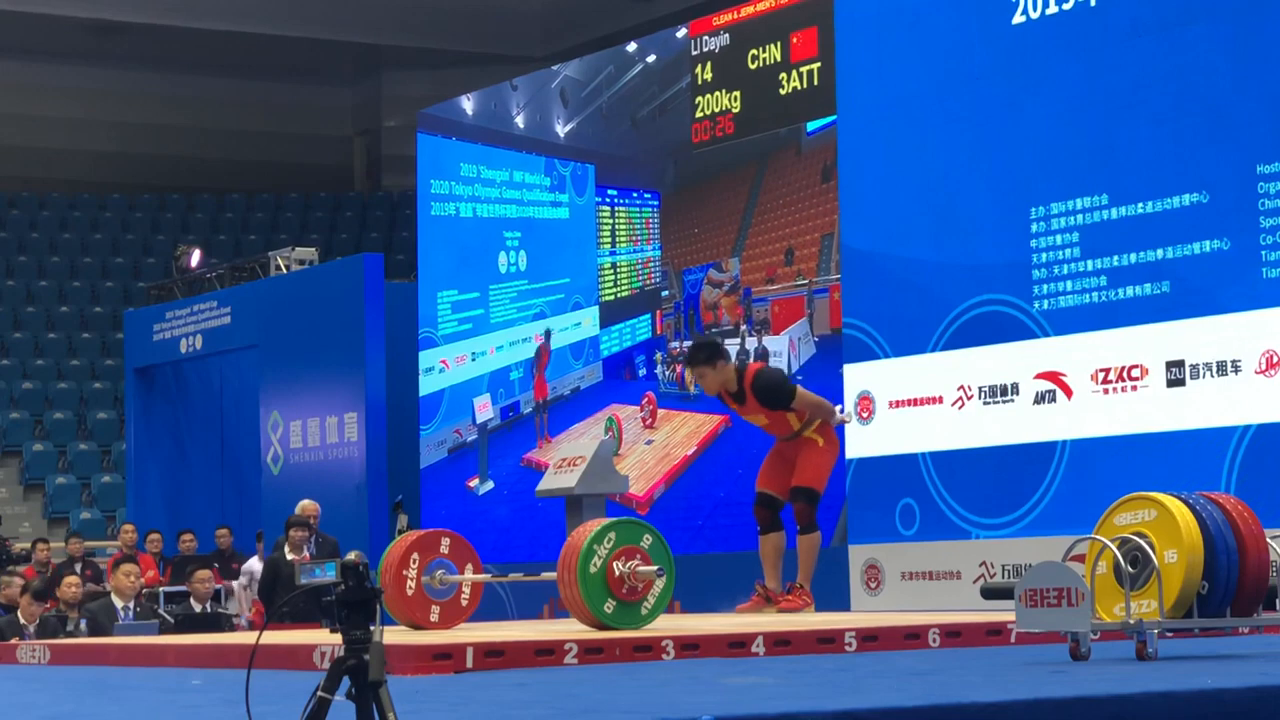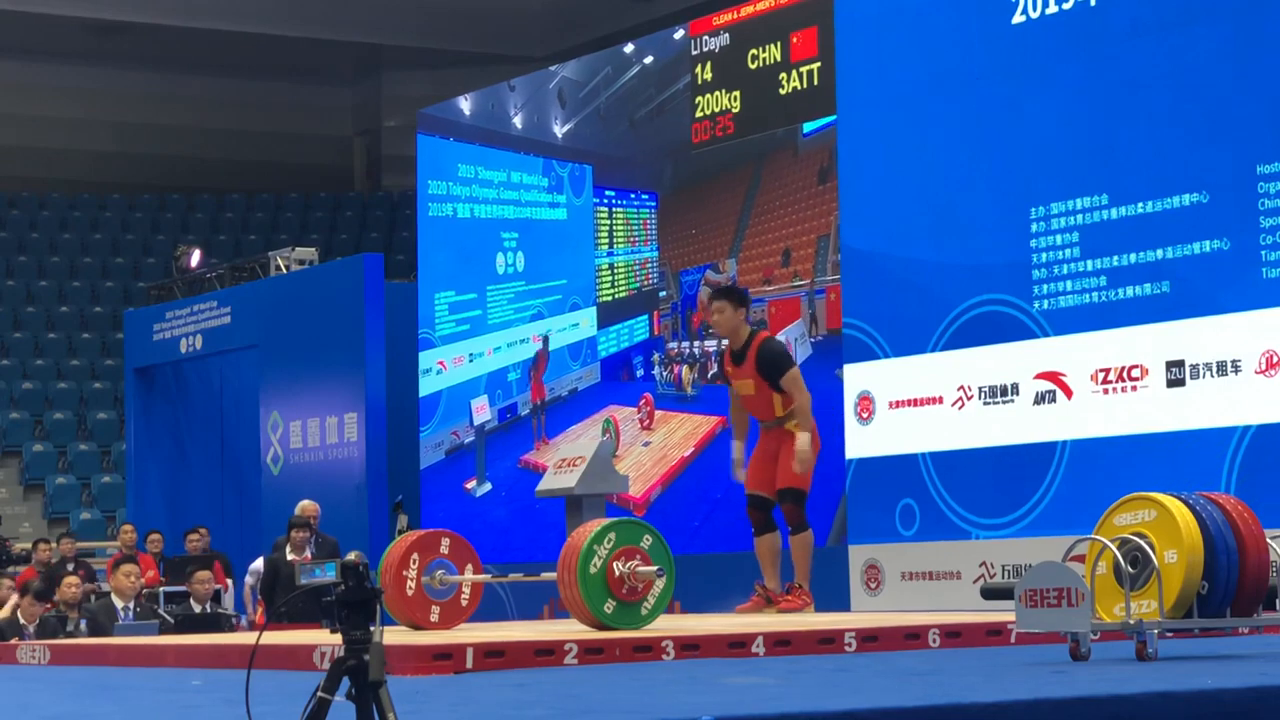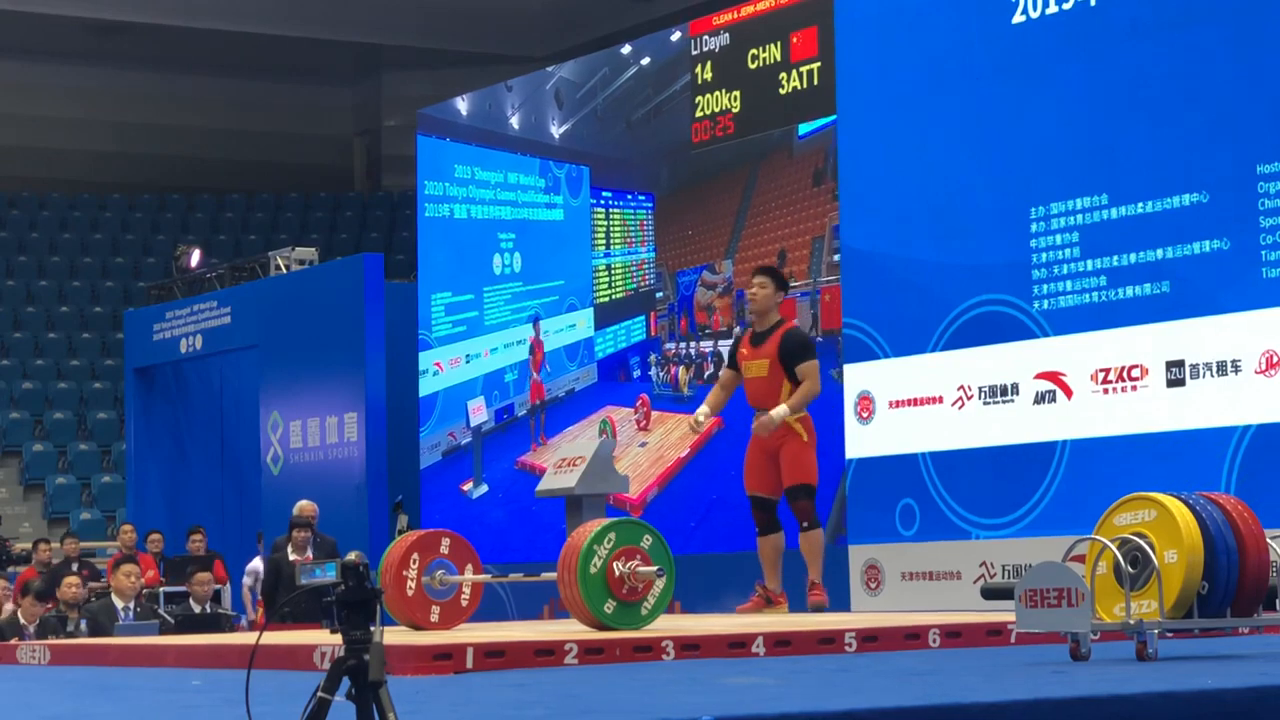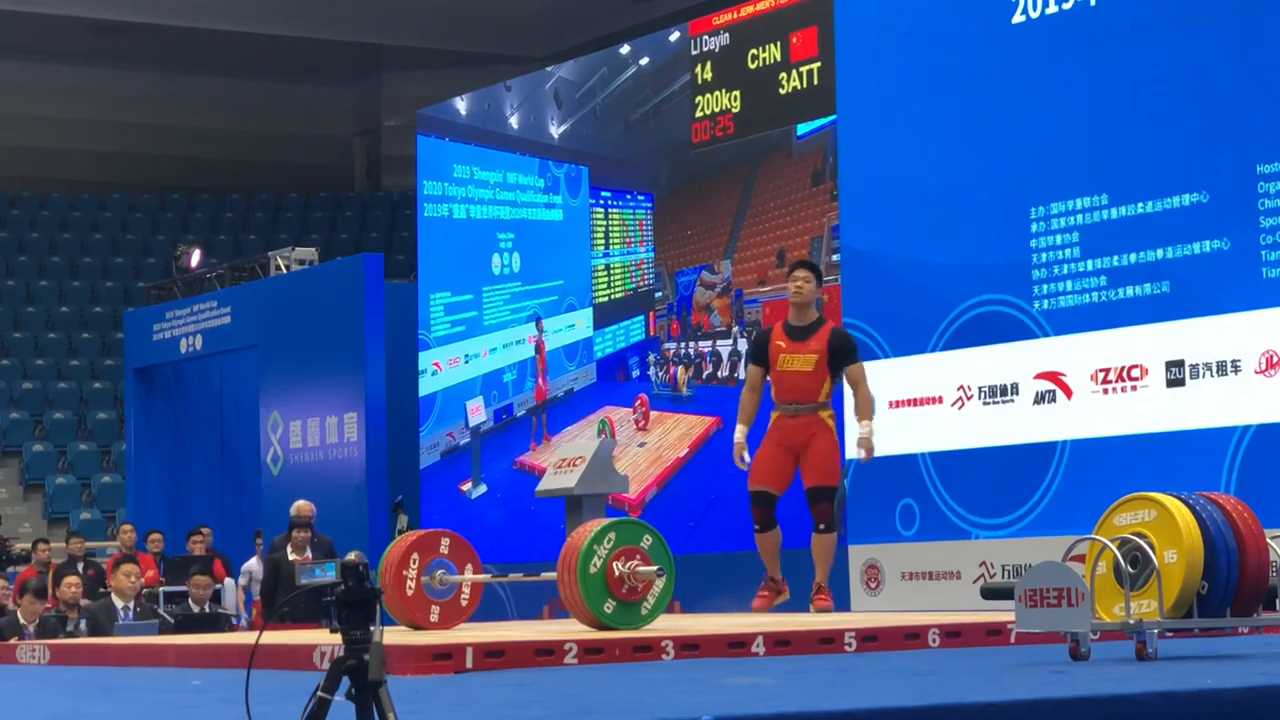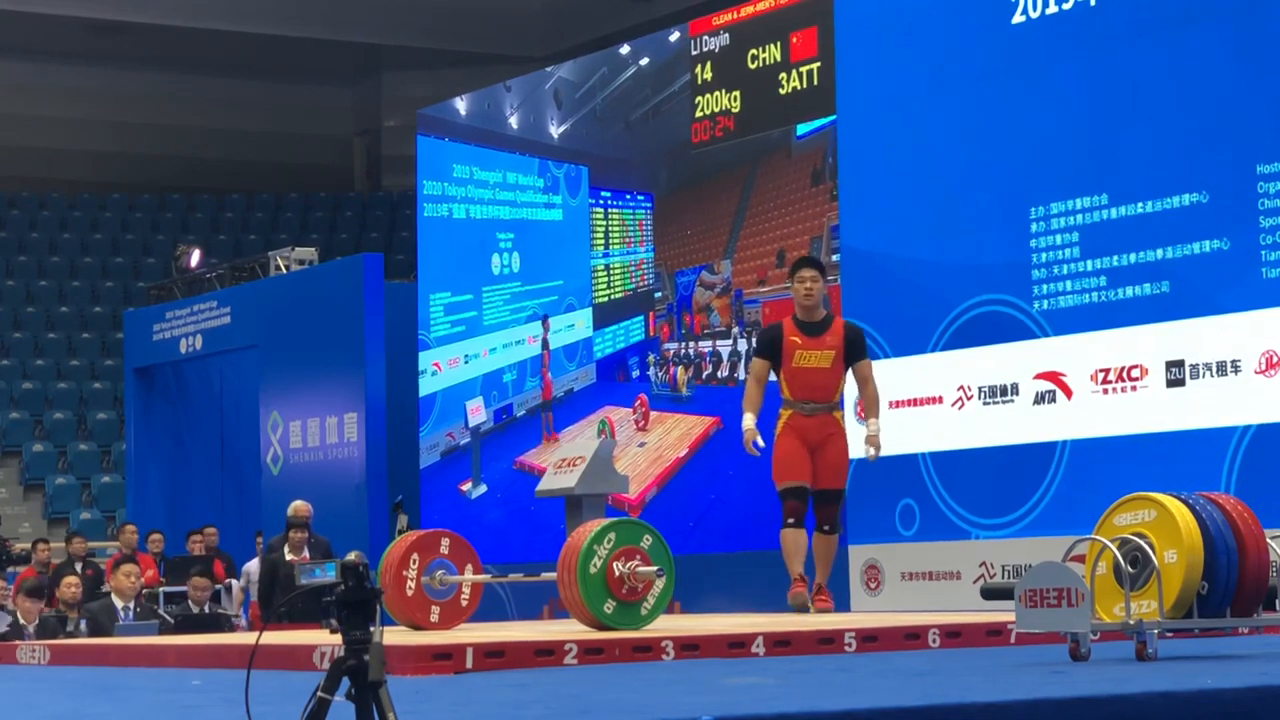
dt=0.4s
person 1, frame 1
left shoulder: (764, 381)
right shoulder: (724, 392)
left elbow: (815, 403)
left wrist: (835, 418)
left hip: (815, 439)
right hip: (786, 443)
left knee: (803, 507)
right knee: (764, 510)
left ankle: (802, 591)
right ankle: (771, 591)
person 1, frame 2
left shoulder: (770, 349)
right shoulder: (727, 357)
left elbow: (799, 394)
right elbow: (737, 407)
left wrist: (801, 439)
right wrist: (738, 452)
left hip: (794, 433)
right hip: (769, 435)
left knee: (791, 506)
right knee: (757, 509)
left ankle: (801, 589)
right ankle: (772, 591)
person 1, frame 3
left shoulder: (794, 337)
right shoulder: (741, 343)
left elbow: (811, 384)
right elbow: (724, 386)
left wrist: (780, 414)
right wrist: (702, 412)
left hip: (793, 428)
right hip: (760, 432)
left knee: (802, 505)
right knee: (762, 512)
left ankle: (815, 585)
right ankle: (772, 593)
person 1, frame 4
left shoulder: (836, 338)
right shoulder: (766, 338)
left elbow: (859, 386)
right elbow: (752, 388)
left wrist: (865, 429)
right wrist: (740, 434)
left hip: (819, 427)
right hip: (779, 427)
left knee: (822, 509)
right knee: (761, 506)
left ankle: (820, 588)
right ankle: (773, 581)
person 1, frame 5
left shoulder: (848, 333)
right shoulder: (774, 334)
left elbow: (866, 383)
right elbow: (756, 380)
left wrist: (872, 427)
right wrist: (749, 422)
left hip: (831, 427)
right hip: (791, 426)
left knee: (828, 512)
right knee: (794, 507)
left ankle: (821, 587)
right ankle: (798, 583)
